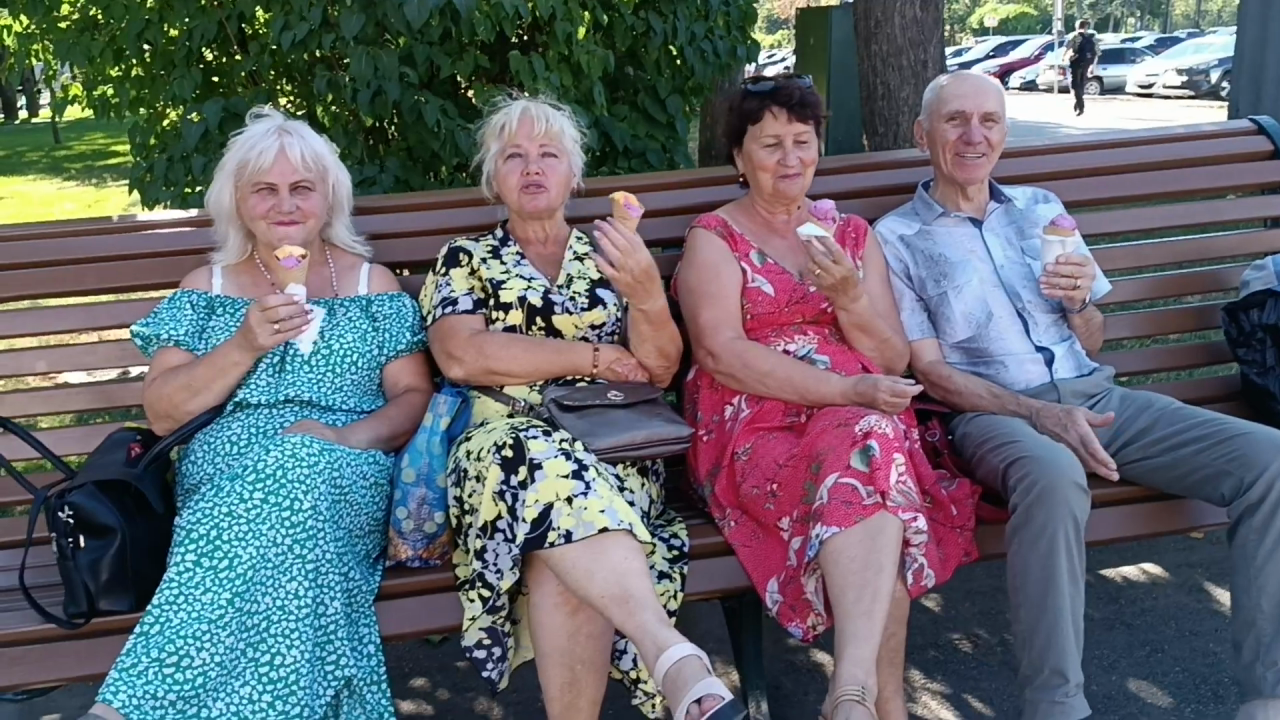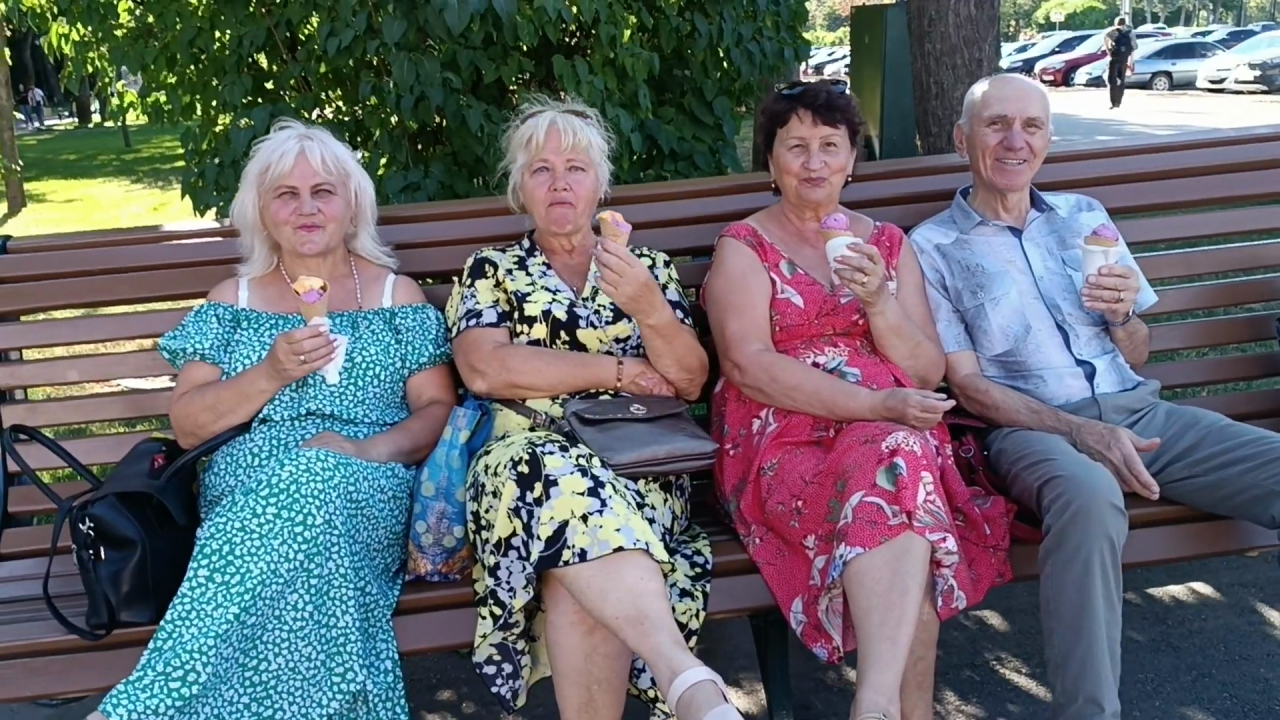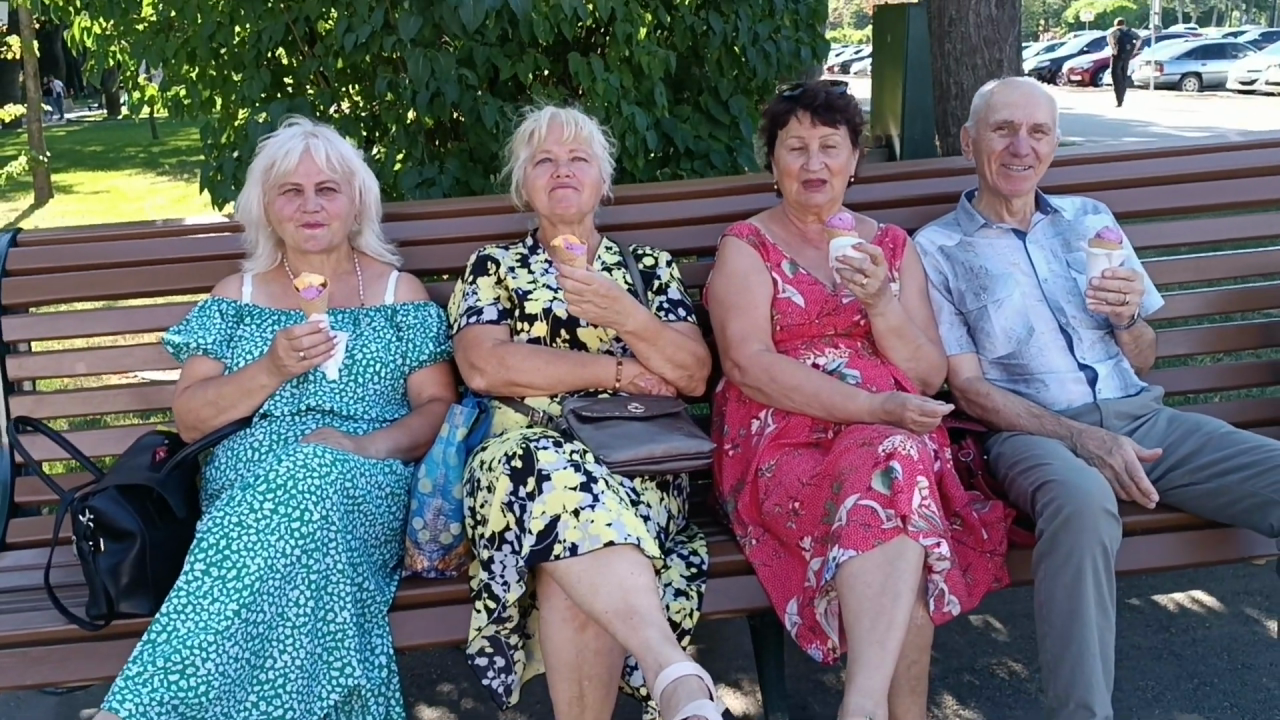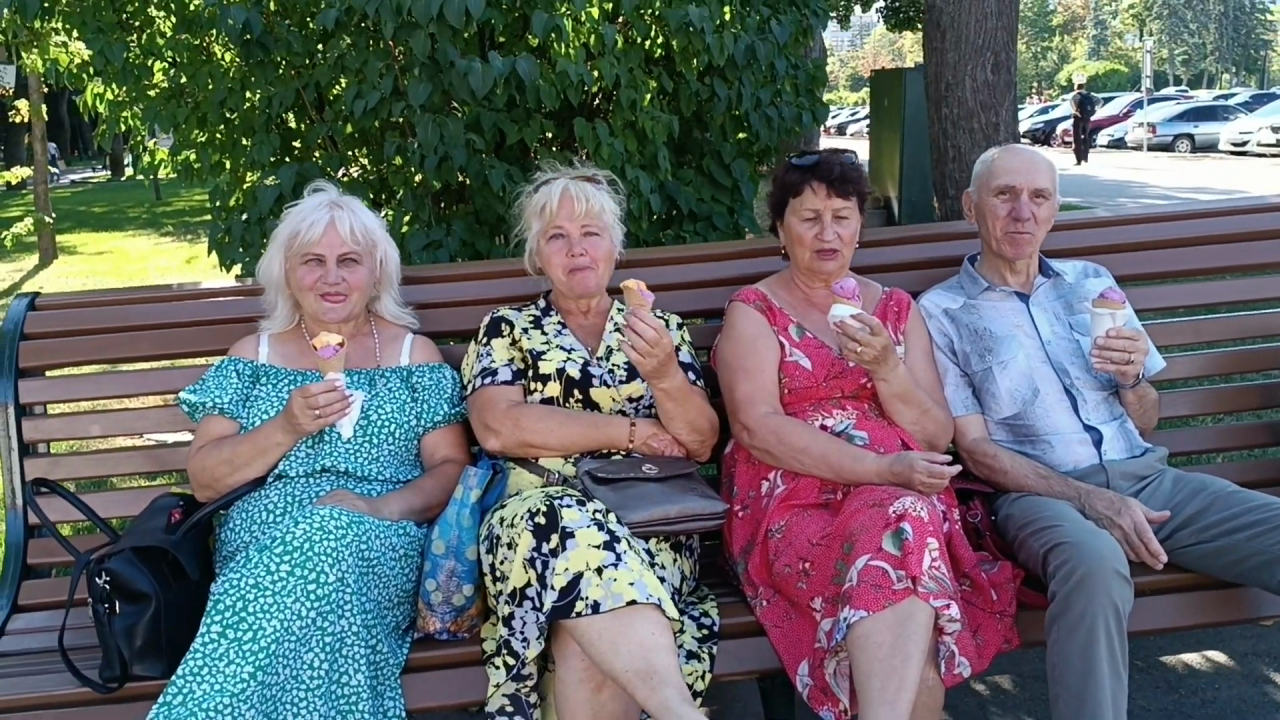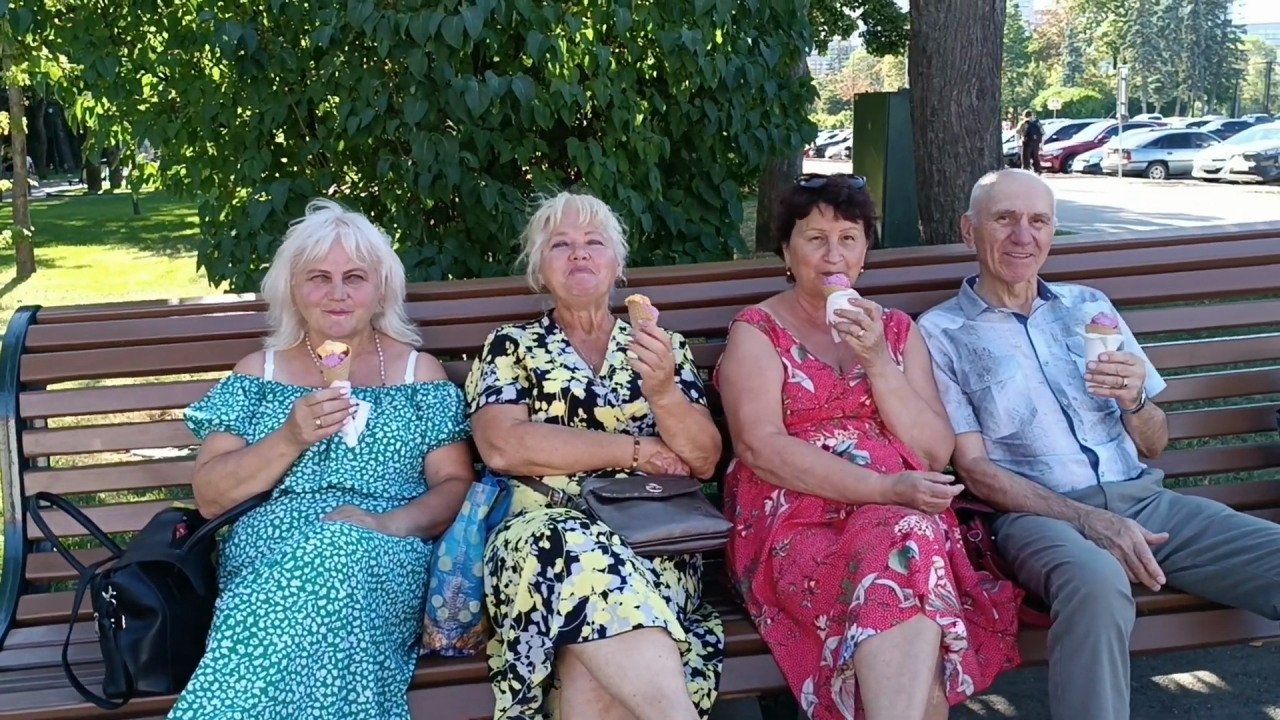
dt=1s
person 1, frame 1
left shoulder: (1042, 207)
right shoulder: (896, 238)
right elbow: (930, 370)
left wrist: (1079, 304)
right wrist: (1042, 414)
left hip: (1094, 396)
right hip: (992, 411)
right knee: (1053, 477)
person 1, frame 2
left shoulder: (1085, 216)
right shoulder: (932, 247)
right elbow: (966, 384)
left wrist: (1122, 316)
right wrist: (1080, 430)
left hip: (1139, 410)
right hip: (1031, 426)
right knee: (1089, 495)
person 1, frame 3
left shoulder: (1091, 218)
right shoulder: (937, 250)
right elbow: (969, 388)
left wrist: (1127, 319)
right wrist: (1083, 438)
left hip: (1140, 416)
right hip: (1034, 431)
right knee: (1083, 500)
person 1, frame 4
left shoulder: (1091, 281)
right shoulder: (941, 312)
right elbow: (976, 448)
left wrist: (1131, 379)
right wrist: (1088, 498)
left hip: (1146, 476)
right hip: (1041, 492)
right knee: (1095, 562)
person 1, frame 5
left shoulder: (1090, 305)
right shoulder: (941, 332)
left elbow: (1155, 444)
right elbow: (974, 468)
left wrist: (1133, 401)
right wrist: (1088, 519)
left hip: (1143, 497)
right hip: (1040, 513)
right knee: (1096, 582)
person 2, frame 1
left shoulder: (853, 233)
right shoulder: (714, 237)
left elbow: (892, 360)
right elbow: (722, 354)
left wrist: (848, 296)
right wrist: (846, 389)
left hip: (861, 413)
right hip: (755, 423)
left knee: (869, 443)
right knee: (865, 453)
person 2, frame 2
left shoulder: (888, 242)
right shoulder: (743, 247)
left elbow: (927, 374)
right elbow: (750, 368)
left wrist: (878, 302)
right wrist: (877, 405)
left hip: (892, 431)
right hip: (783, 439)
left knee: (896, 462)
right knee: (896, 475)
person 2, frame 3
left shoulder: (892, 244)
right shoulder: (746, 247)
left elbow: (929, 375)
right elbow: (749, 367)
left wrist: (880, 303)
right wrist: (876, 407)
left hip: (892, 433)
right hip: (782, 441)
left knee: (890, 464)
right knee: (892, 476)
person 2, frame 4
left shoulder: (896, 307)
right shoulder: (754, 311)
left elbow: (936, 436)
right elbow: (758, 428)
left wrist: (886, 368)
right wrist: (882, 467)
left hip: (898, 493)
right hip: (792, 500)
left knee: (903, 526)
right knee: (900, 545)
person 2, frame 5
left shoulder: (897, 328)
right shoulder: (756, 330)
left elbow: (935, 453)
right elbow: (761, 449)
left wrist: (879, 363)
right wrist: (885, 488)
left hip: (900, 511)
right hip: (794, 519)
left knee: (901, 545)
right knee: (904, 562)
person 3, frame 1
left shoulder: (613, 256)
right shoulder: (465, 258)
left elbow: (659, 367)
right elbow: (460, 356)
left wrist: (645, 294)
right wrist: (593, 355)
right hip: (507, 445)
left knee: (565, 561)
right knee: (547, 469)
right ankle: (677, 663)
person 3, frame 2
left shoulder: (646, 265)
right shoulder: (490, 269)
left elbow: (690, 380)
right elbow: (485, 370)
left wrist: (649, 310)
right wrist: (618, 370)
right hip: (529, 459)
left knee: (583, 573)
right knee: (563, 485)
person 3, frame 3
left shoulder: (649, 265)
right shoulder: (494, 265)
left elbow: (695, 375)
right elbow: (485, 367)
left wrist: (625, 316)
right wrist: (618, 370)
right hip: (529, 456)
left knee: (577, 563)
right knee: (553, 476)
person 3, frame 4
left shoulder: (661, 326)
right shoulder: (507, 328)
left elbow: (701, 442)
right elbow: (498, 429)
left wrist: (663, 375)
right wrist: (631, 431)
right hip: (543, 516)
right knee: (573, 536)
person 3, frame 5
left shoulder: (656, 346)
right shoulder: (511, 345)
left elbow: (703, 461)
right elbow: (503, 447)
left wrist: (663, 391)
right wrist: (635, 449)
right hip: (546, 534)
right knee: (577, 556)
person 4, frame 1
left shoulder: (372, 283)
right shoulder: (205, 288)
left elbow: (415, 397)
right elbow: (162, 414)
left wrist: (349, 437)
right wrist: (245, 345)
left hip: (341, 474)
right hip: (226, 474)
left knee: (297, 470)
right knee: (277, 509)
person 4, frame 2
left shoulder: (397, 294)
right shoulder: (231, 301)
left elbow: (439, 410)
right elbow: (187, 426)
left wrist: (370, 450)
right wrist: (273, 373)
left hip: (365, 490)
right hip: (251, 490)
left knee: (316, 482)
right knee: (302, 509)
person 4, frame 3
left shoulder: (400, 291)
right shoulder: (235, 295)
left elbow: (440, 406)
right elbow: (189, 418)
left wrist: (370, 447)
right wrist: (271, 369)
left hip: (364, 487)
right hip: (251, 483)
left knee: (314, 479)
right knee: (291, 501)
person 4, frame 4
left shoulder: (415, 353)
right shoulder: (252, 355)
left elbow: (452, 468)
right elbow: (204, 481)
left wrist: (383, 507)
right wrist: (286, 428)
left hip: (378, 544)
right hip: (265, 540)
left knee: (332, 536)
right knee: (311, 552)
person 4, frame 5
left shoulder: (419, 370)
right shoulder: (257, 372)
left elbow: (455, 486)
right elbow: (209, 497)
left wrist: (388, 524)
right wrist: (290, 439)
left hip: (380, 560)
right hip: (269, 557)
left knee: (340, 554)
right knee: (325, 565)
